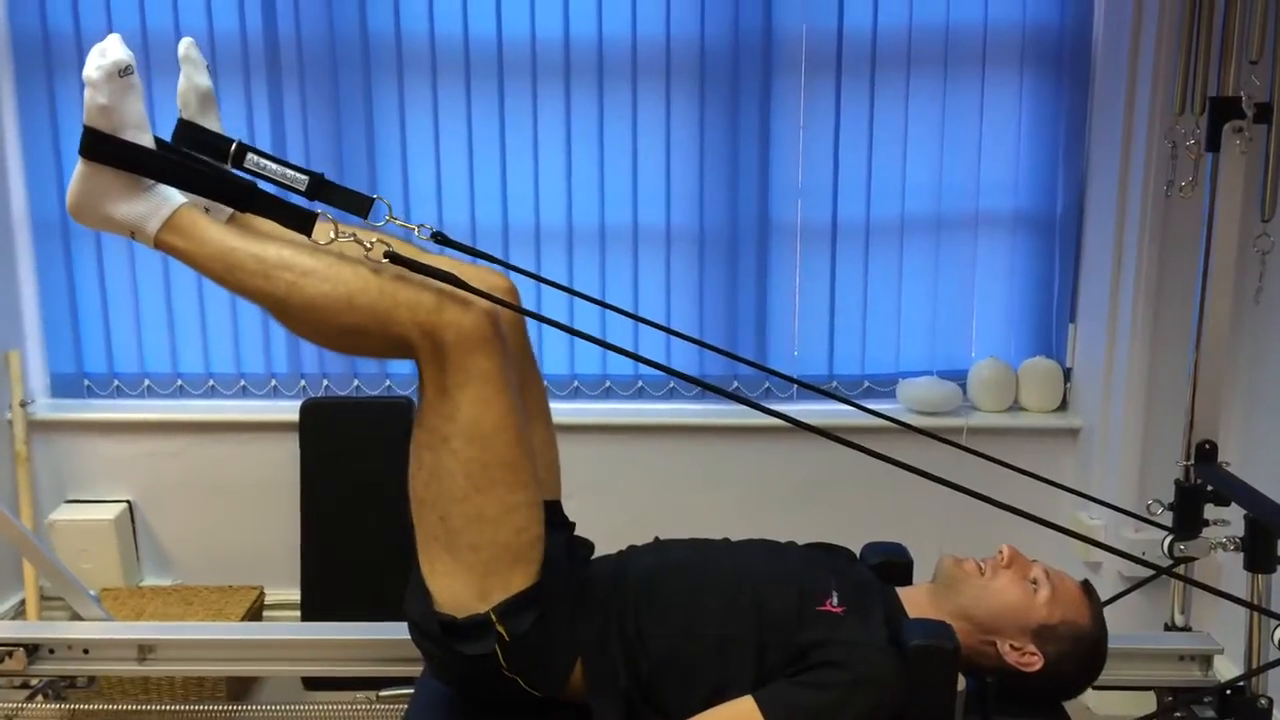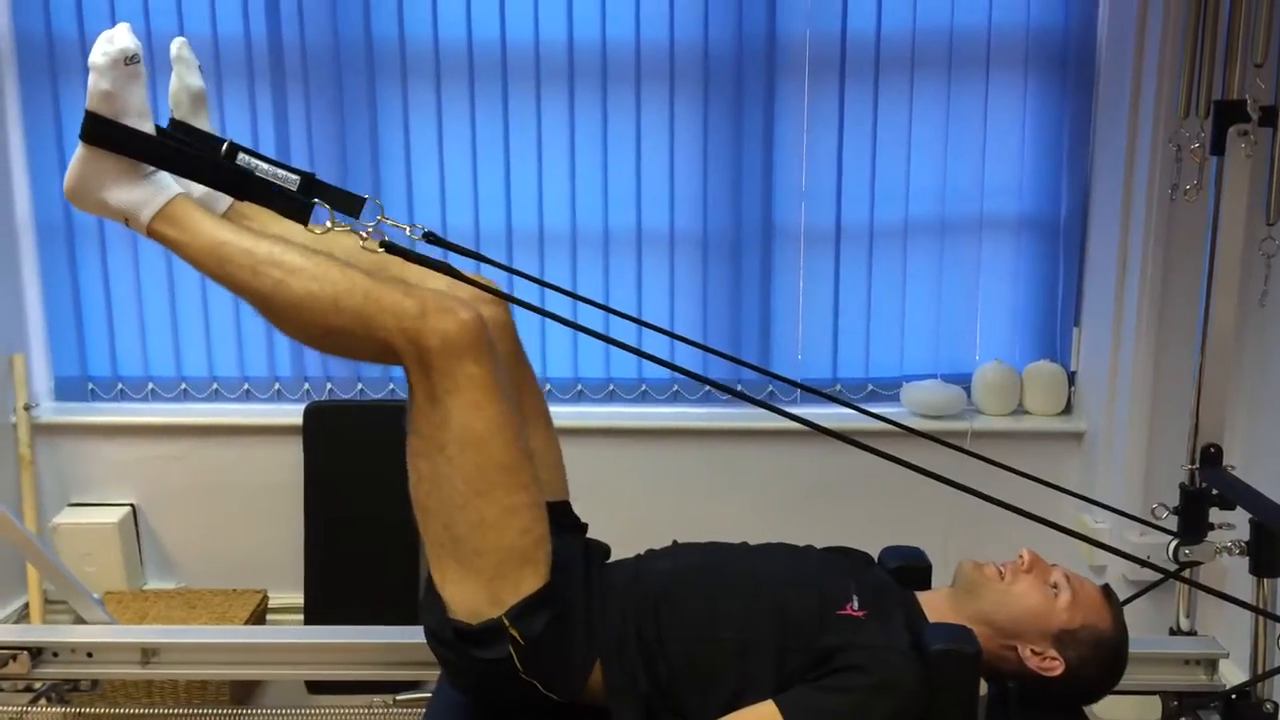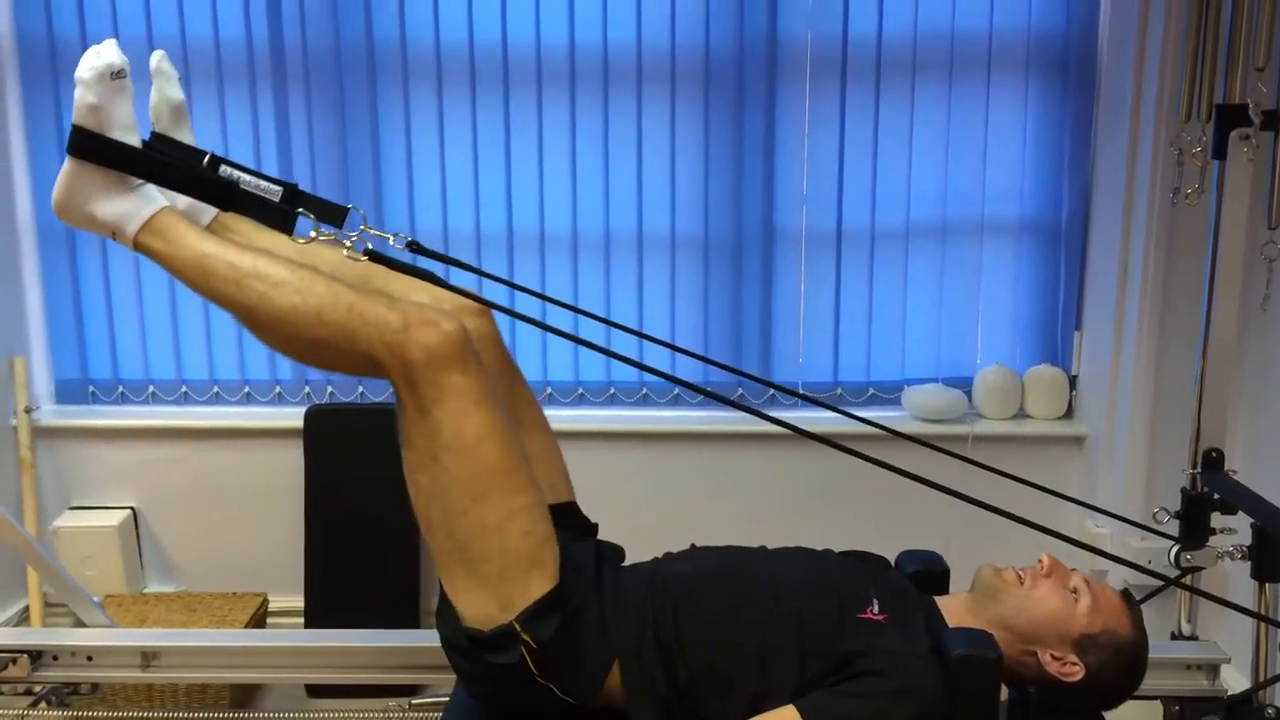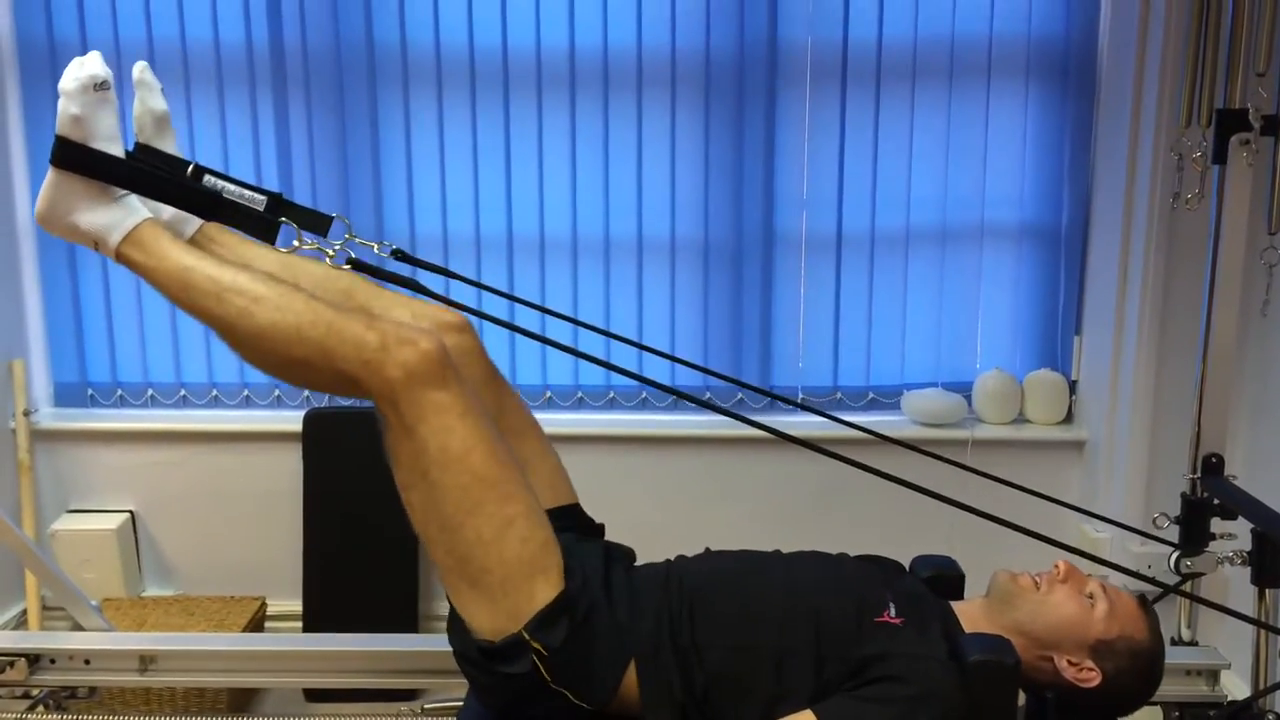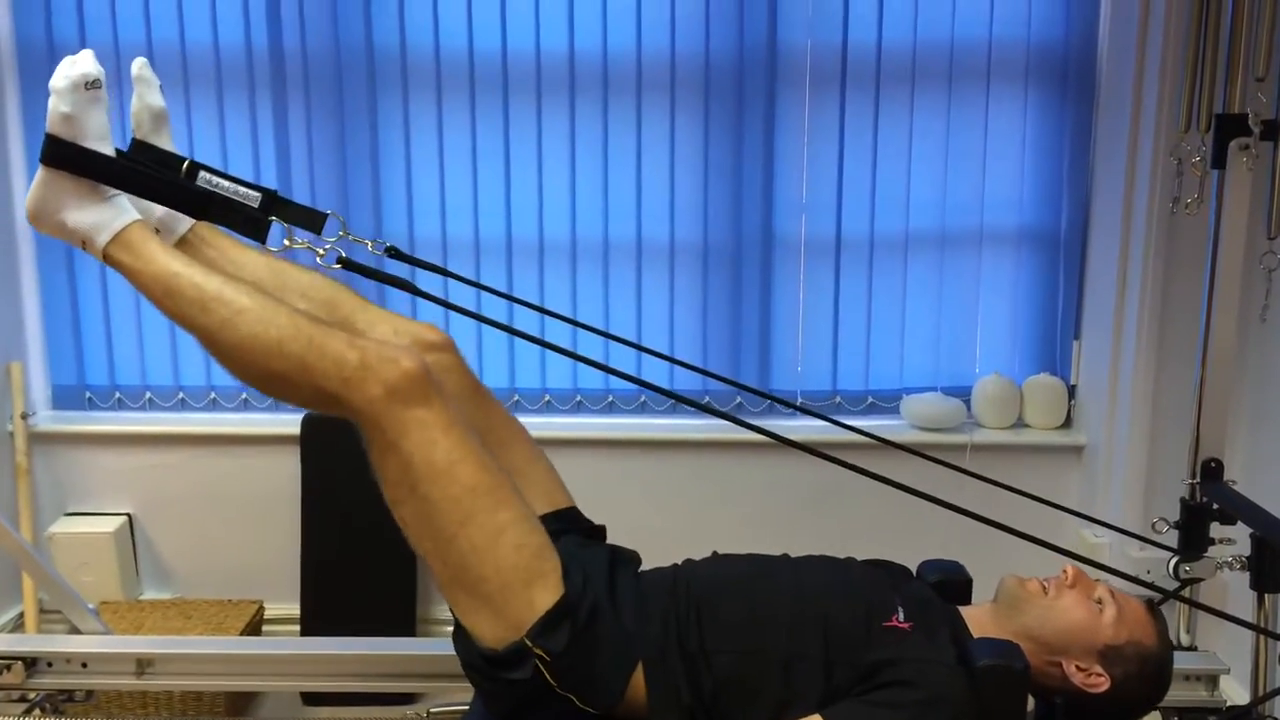
dt=0.2s
person 1, frame 1
right shoulder: (865, 597)
left hip: (512, 635)
right hip: (560, 582)
left knee: (461, 324)
right knee: (483, 301)
left ankle: (147, 206)
right ankle: (215, 193)
person 1, frame 2
right shoulder: (881, 599)
right hip: (576, 584)
left knee: (448, 329)
right knee: (473, 313)
left ankle: (148, 196)
right ankle: (207, 192)
person 1, frame 3
right shoulder: (900, 603)
right hip: (595, 582)
left knee: (430, 342)
right knee: (461, 325)
left ankle: (133, 209)
right ankle: (188, 202)
person 1, frame 4
right shoulder: (916, 609)
right hip: (604, 585)
left knee: (409, 361)
right knee: (440, 337)
left ankle: (117, 224)
right ankle: (172, 215)
person 1, frame 5
right shoulder: (923, 610)
right hip: (608, 589)
left knee: (390, 377)
right knee: (422, 352)
left ankle: (107, 225)
right ankle: (164, 219)
